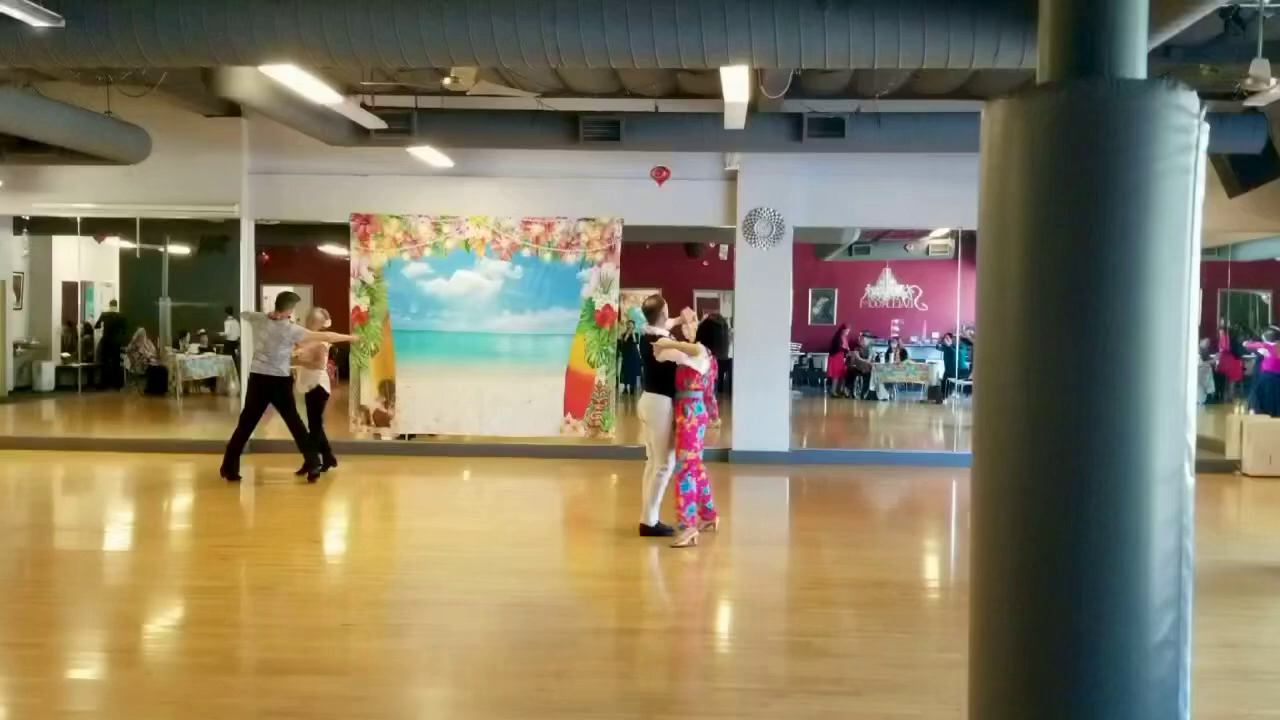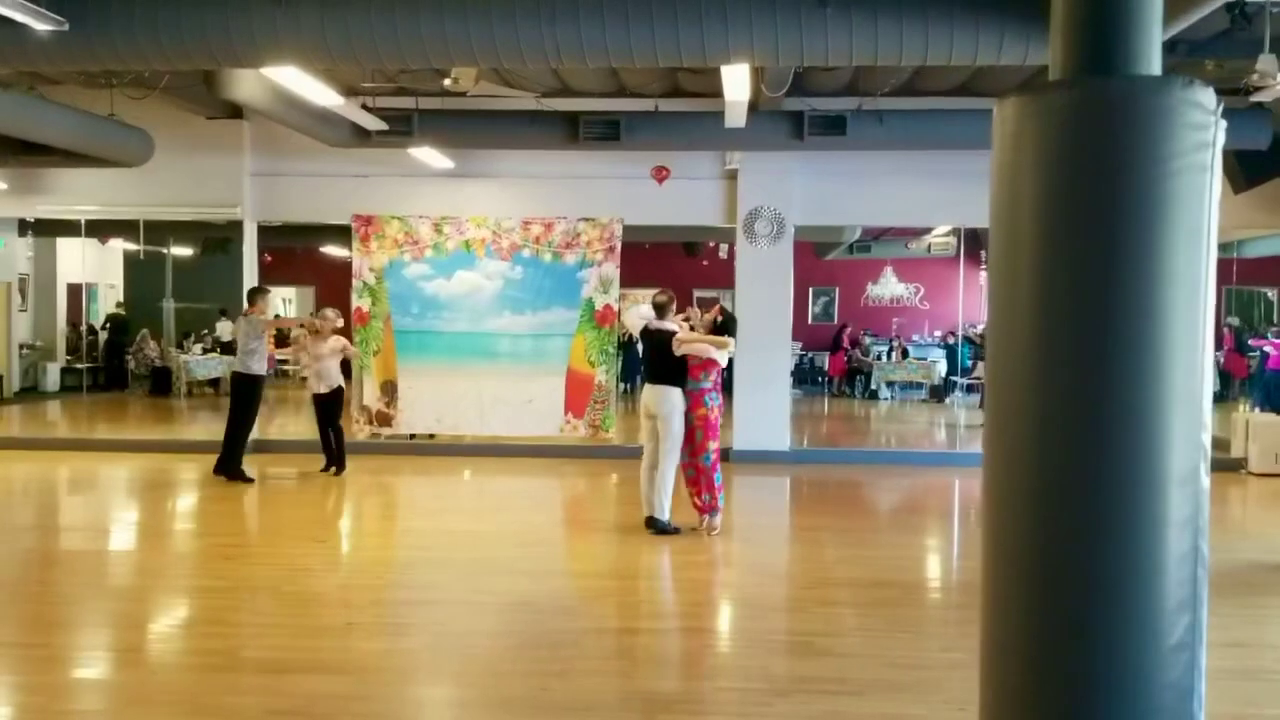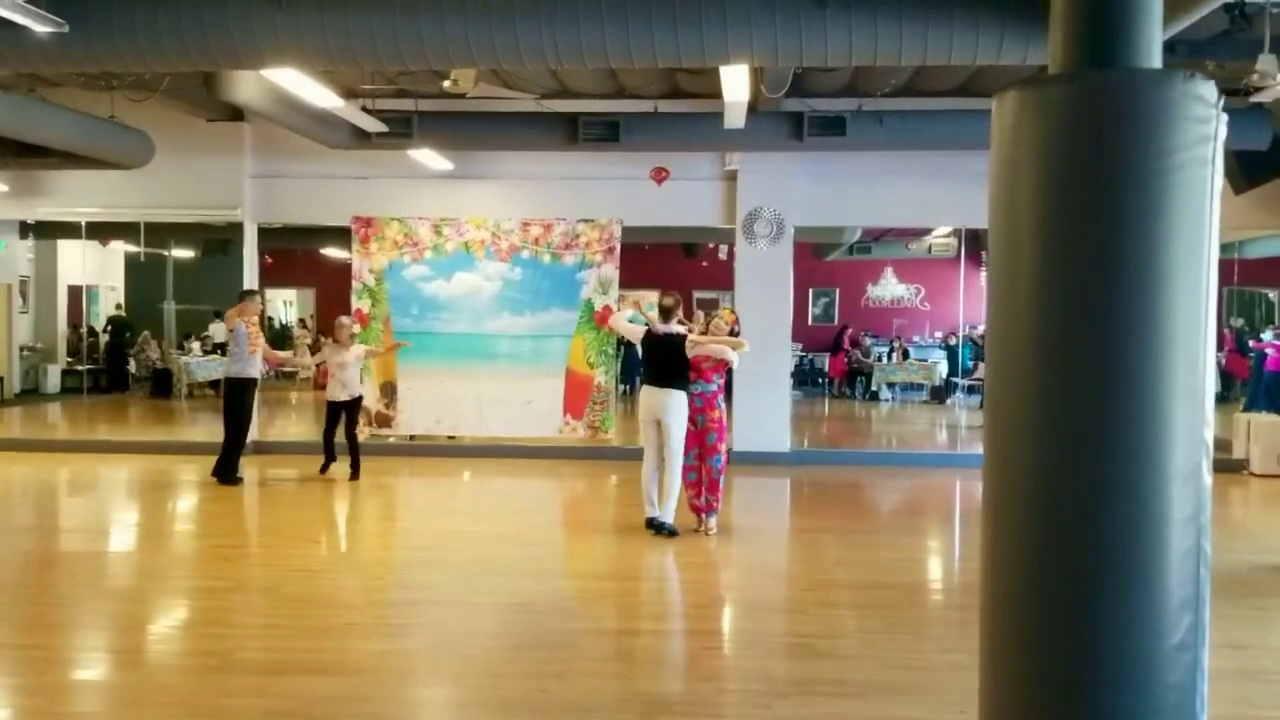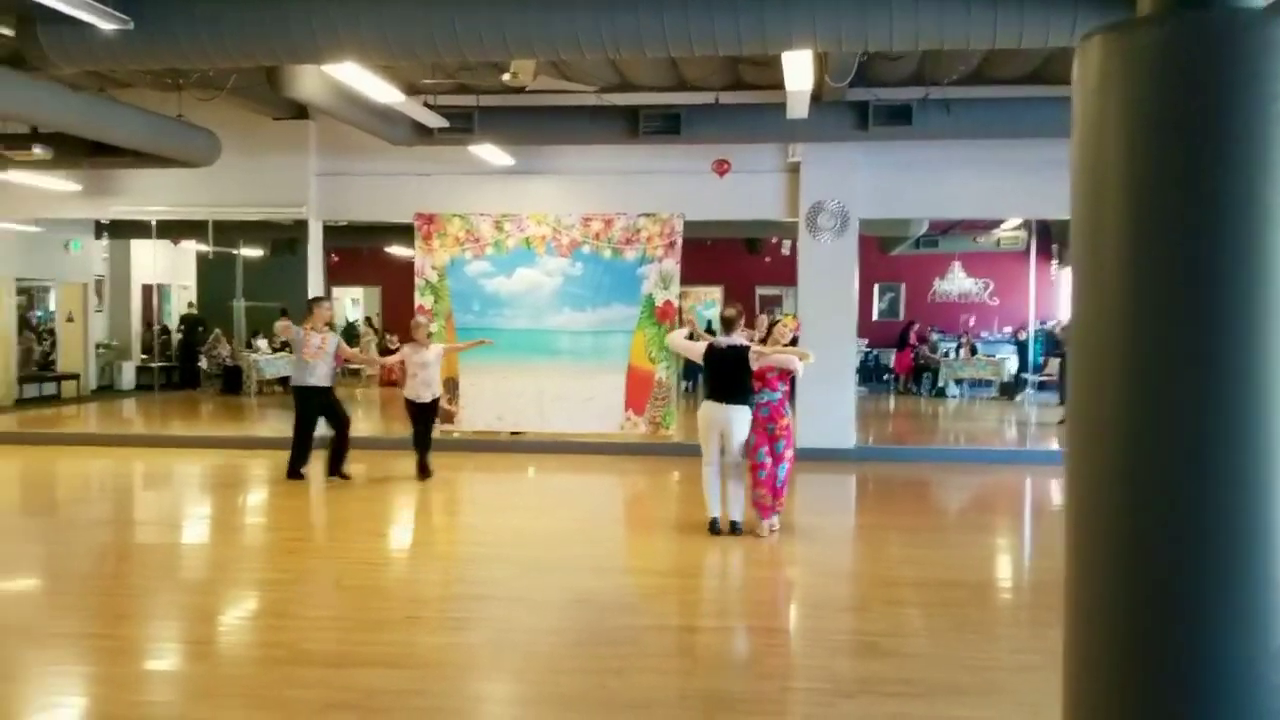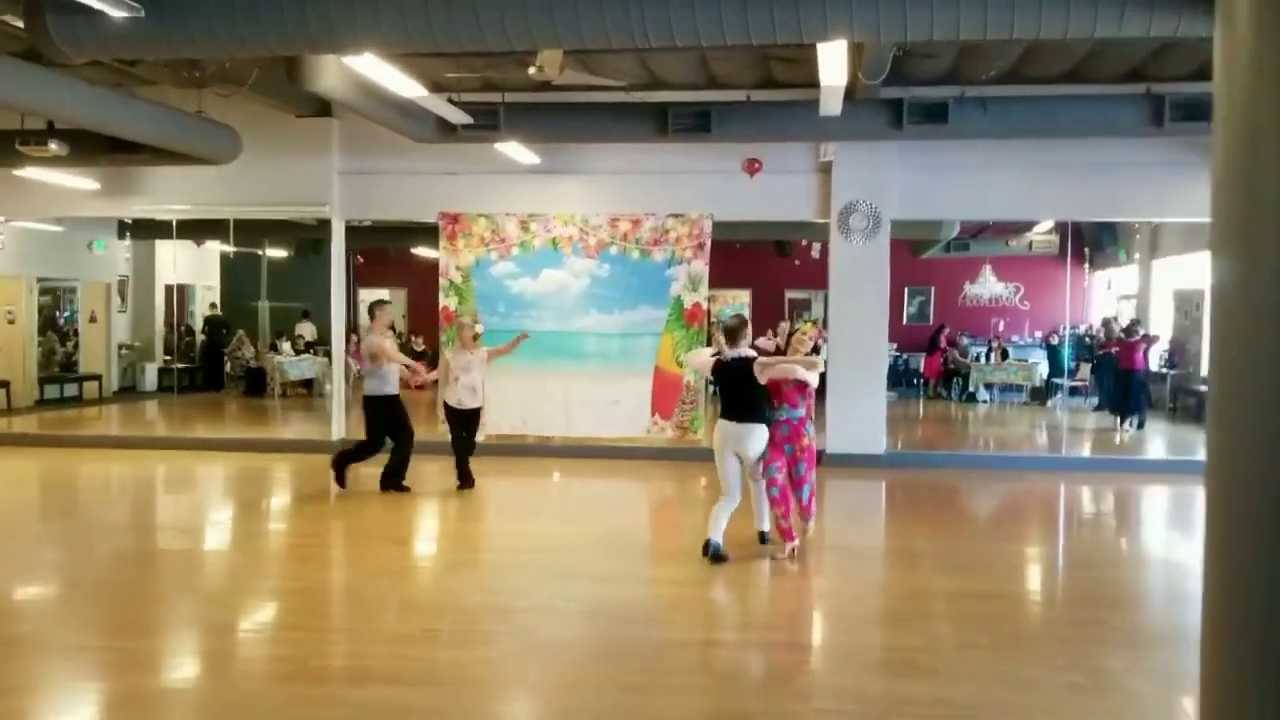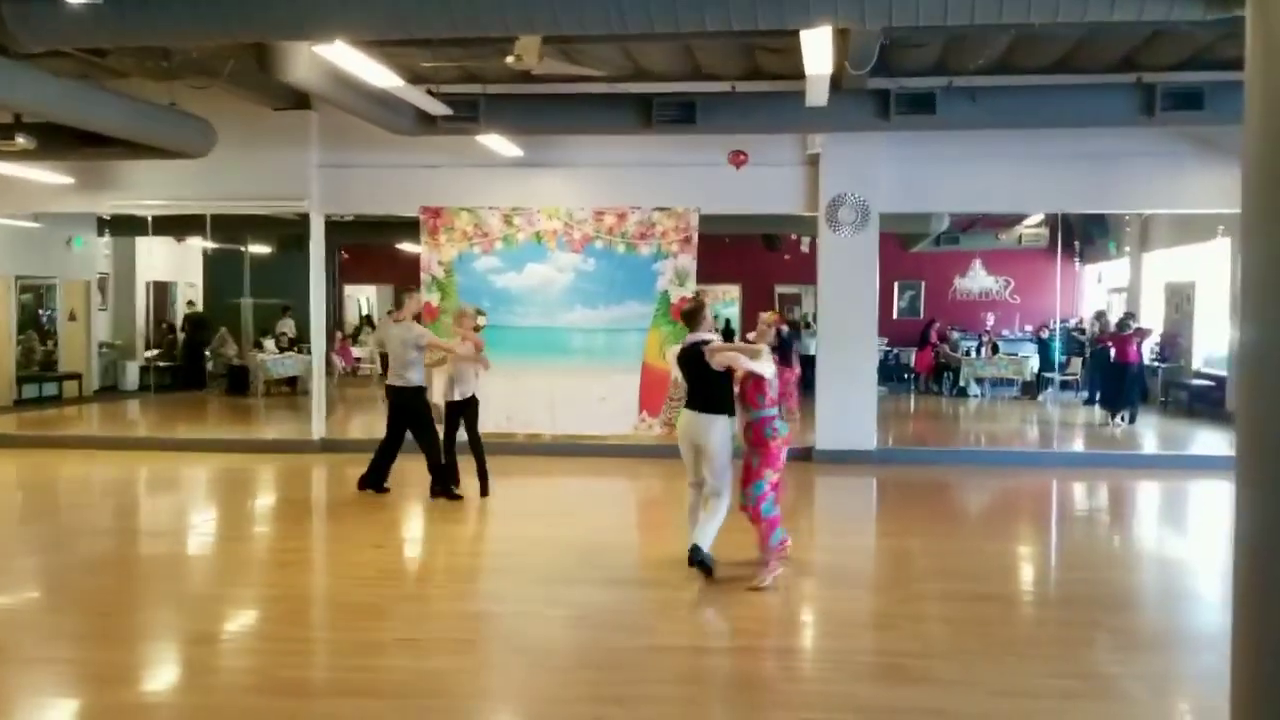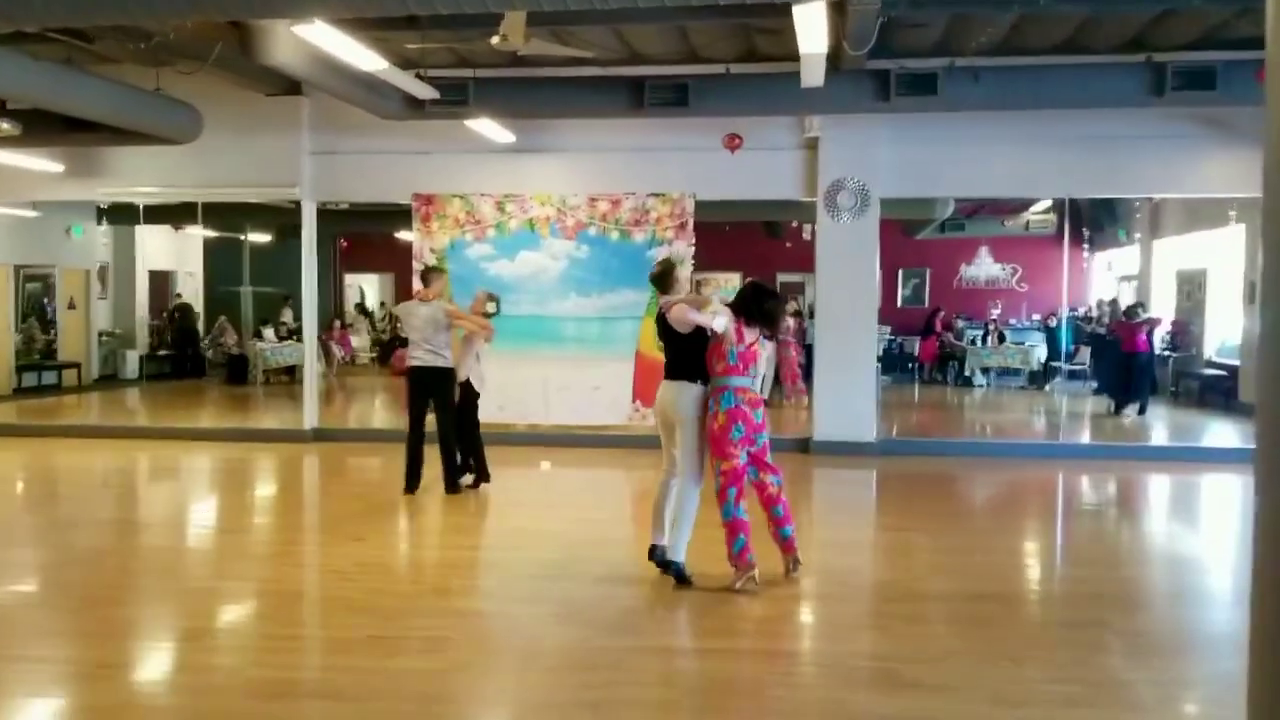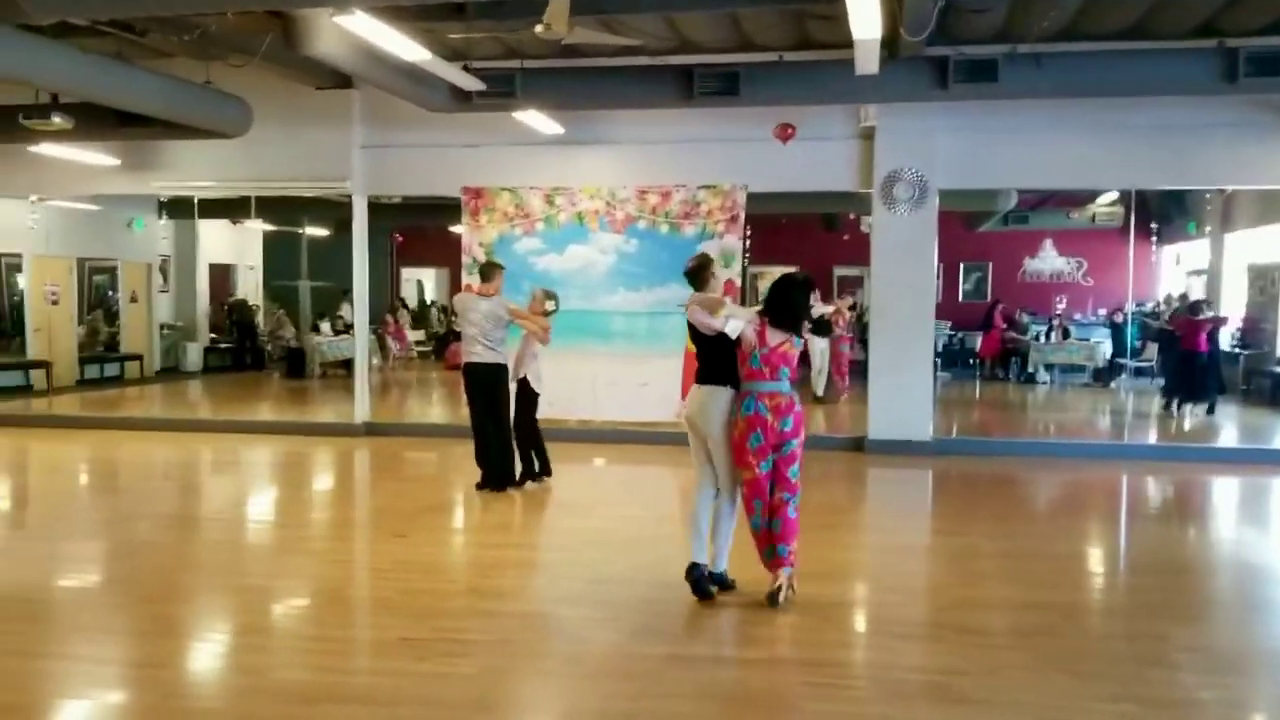
dt=0.4s
person 1, frame 1
left shoulder: (647, 336)
right shoulder: (663, 342)
left elbow: (660, 326)
left wrist: (680, 320)
left hip: (647, 400)
right hip: (661, 404)
left knee: (654, 461)
right knee: (663, 464)
left ankle: (650, 517)
right ankle: (648, 522)
person 1, frame 2
left shoulder: (645, 330)
right shoulder: (677, 336)
left elbow: (628, 315)
left wrist: (648, 308)
left hip: (649, 393)
right hip: (671, 396)
left knee: (650, 456)
right knee: (668, 458)
left ankle: (650, 513)
right ankle: (660, 517)
person 1, frame 3
left shoulder: (646, 335)
right shoulder: (686, 339)
left elbow: (616, 322)
left wrist: (634, 309)
left hip: (648, 396)
right hip: (675, 400)
left knee: (650, 458)
right knee: (672, 461)
left ankle: (652, 515)
right ankle: (665, 519)
person 1, frame 4
left shoulder: (707, 349)
right shoulder: (749, 353)
left elbow: (671, 340)
right elbow: (793, 362)
left wrist: (688, 328)
right wrist: (795, 364)
left hip: (710, 410)
right hip: (738, 413)
left knee: (710, 464)
right knee: (734, 467)
left ankle: (714, 515)
right ankle: (735, 519)
person 1, frame 5
left shoulder: (716, 364)
right shoulder: (758, 364)
left elbow: (688, 359)
right elbow: (806, 367)
left wrist: (714, 348)
right wrist: (807, 369)
left hip: (724, 430)
right hip: (753, 432)
left knee: (729, 494)
right knee: (759, 477)
left ankle: (713, 540)
right ankle: (762, 529)
person 1, frame 6
left shoulder: (683, 352)
right shoulder: (715, 350)
right elbow: (747, 354)
right wrist: (755, 357)
left hip: (688, 420)
right hip: (715, 424)
left knee: (698, 488)
right knee: (719, 492)
left ankle: (698, 547)
right ankle: (700, 546)
person 1, frame 7
left shoulder: (664, 315)
right shoulder: (681, 311)
right elbow: (697, 308)
right wrist: (716, 320)
left hip: (667, 392)
right hip: (689, 394)
left knee: (672, 470)
right knee: (691, 477)
left ankle: (660, 544)
right ankle: (676, 558)
person 1, frame 8
left shoulder: (702, 310)
right shoulder: (708, 310)
right elbow: (696, 311)
right wrist: (735, 323)
left hip: (697, 399)
right hip: (719, 400)
left knee: (706, 486)
right knee: (729, 487)
left ankle: (698, 563)
right ankle: (717, 568)
person 2, frame 1
left shoulder: (702, 356)
right shoulder: (707, 357)
left elbow: (696, 349)
left wrist: (669, 344)
left hip: (691, 414)
right hip: (691, 412)
left knee: (685, 468)
right knee: (694, 466)
left ankle: (687, 528)
right ankle: (709, 515)
person 2, frame 2
left shoulder: (716, 349)
right shoulder: (695, 341)
left elbow: (729, 343)
left wrist: (692, 338)
left hip: (705, 406)
right hip: (687, 406)
left knee: (707, 460)
right knee: (689, 461)
left ankle: (715, 512)
right ankle: (703, 511)
person 2, frame 3
left shoulder: (723, 350)
right shoulder: (691, 342)
left elbow: (742, 345)
left wrist: (707, 340)
left hip: (713, 410)
right hip: (688, 410)
left knee: (714, 463)
right knee: (690, 463)
left ankle: (711, 514)
right ankle: (698, 512)
person 2, frame 4
right shoulder: (752, 351)
left elbow: (804, 357)
left wrist: (772, 352)
left hip: (779, 417)
right hip: (755, 417)
left knee: (780, 467)
right knee: (761, 464)
left ankle: (773, 512)
right ankle: (764, 516)
person 2, frame 5
left shoulder: (808, 370)
left hip: (799, 433)
right hip: (774, 433)
left knee: (803, 489)
right knee: (775, 484)
left ankle: (807, 517)
right ankle: (788, 539)
person 2, frame 6
left shoulder: (766, 360)
right shoulder: (759, 360)
left hip: (769, 435)
right hip: (756, 433)
left knee: (758, 496)
right knee: (748, 498)
left ankle: (771, 562)
right ankle: (779, 542)
person 2, frame 7
left shoulder: (728, 322)
right shoulder: (756, 334)
left hip: (727, 407)
right hip: (753, 407)
left knee: (731, 486)
right knee: (768, 479)
left ankle: (745, 565)
right ankle: (790, 550)
person 2, frame 8
left shoulder: (752, 324)
right shoulder: (797, 335)
left hip: (751, 414)
right hip: (789, 413)
left knee: (756, 495)
right knee: (785, 496)
left ankle: (775, 570)
right ankle: (784, 569)
person 3, frame 1
left shoulder: (258, 319)
right shoulder: (290, 329)
left elbow: (244, 314)
right elbow: (323, 337)
right wrist: (349, 337)
left hip: (257, 378)
right hip: (279, 380)
left knee: (246, 423)
right knee: (295, 423)
left ankle: (230, 467)
right ankle: (312, 465)
person 3, frame 2
left shoulder: (243, 320)
right shoulder: (256, 321)
right elbow: (276, 323)
right wrist: (301, 320)
left hip: (242, 375)
right hip: (251, 377)
left knee: (237, 422)
right knee: (245, 423)
left ankle: (226, 465)
right ankle: (232, 467)
person 3, frame 3
left shoulder: (256, 329)
right shoulder: (236, 325)
left elbow: (268, 353)
right elbow: (230, 317)
left wrist: (291, 360)
right wrist: (238, 310)
left hip: (250, 382)
right hip: (237, 381)
left knee: (240, 428)
right knee: (236, 428)
left ankle: (224, 470)
right ankle: (227, 473)
person 3, frame 4
left shoulder: (332, 336)
right shoulder: (299, 332)
left elbow: (351, 355)
right elbow: (280, 330)
left wrist: (373, 361)
right wrist: (283, 327)
left hip: (325, 389)
right hip: (304, 389)
left knee: (342, 423)
right knee: (304, 431)
left ankle: (335, 467)
right ankle: (294, 469)
person 3, frame 5
left shoulder: (389, 338)
right shoulder: (372, 339)
left elbow: (397, 364)
right elbow: (389, 355)
left wrist: (414, 375)
right wrist: (415, 365)
left hip: (392, 396)
right hip: (376, 398)
left knee: (405, 436)
right knee: (375, 442)
left ankle: (391, 480)
right ankle: (342, 462)
person 3, frame 6
left shoulder: (387, 329)
right shoulder: (414, 329)
right elbow: (446, 346)
right wrist: (472, 355)
left hip: (394, 388)
right hip: (411, 390)
left knee: (393, 436)
right knee: (428, 437)
left ankle: (371, 479)
right ankle: (440, 485)
person 3, frame 7
left shoulder: (405, 309)
right shoulder: (443, 309)
right elbow: (481, 324)
right wrist: (485, 328)
left hip: (416, 371)
right hip: (442, 372)
left knee: (415, 426)
right knee: (447, 425)
left ankle: (412, 480)
right ankle: (451, 481)
person 3, frame 8
left shoulder: (461, 301)
right shoulder: (502, 306)
right elbow: (540, 324)
right wrist: (543, 329)
left hip: (474, 367)
right hip: (497, 368)
left knee: (481, 422)
right knee: (502, 422)
left ankle: (491, 476)
right ankle: (505, 476)
person 4, frame 1
left shoulder: (321, 343)
right shoulder: (307, 341)
left elbow: (319, 365)
left wrist: (298, 361)
left hip: (319, 387)
right hip: (310, 388)
left knee: (314, 426)
right knee: (316, 426)
right ankle: (328, 458)
person 4, frame 2
left shoulder: (338, 341)
right shoulder: (311, 340)
left elbow: (354, 351)
left wrist: (348, 351)
left hip: (335, 387)
right hip: (317, 389)
left knee: (335, 423)
right knee: (322, 425)
left ankle: (340, 460)
right ankle: (331, 459)
person 4, frame 3
left shoulder: (360, 350)
right shoulder: (329, 350)
left elbow: (382, 352)
right elbow: (313, 360)
left wrist: (397, 345)
right wrist: (297, 361)
left hip: (353, 396)
right hip: (333, 397)
left knee: (350, 432)
right knee: (328, 431)
left ankle: (355, 469)
right ankle: (329, 459)
person 4, frame 4
left shoulder: (438, 349)
right shoulder: (407, 349)
left elbow: (461, 346)
right elbow: (393, 359)
left wrist: (481, 341)
right wrist: (378, 361)
left hip: (433, 397)
right hip: (413, 397)
left knee: (426, 433)
right knee: (418, 432)
left ankle: (422, 466)
right ankle: (424, 467)
person 4, frame 5
left shoulder: (483, 353)
right shoulder: (450, 354)
left elbow: (506, 350)
right elbow: (441, 374)
left wrist: (519, 339)
left hip: (475, 404)
right hip: (453, 403)
left knee: (469, 441)
right knee: (458, 440)
left ankle: (462, 472)
right ankle: (466, 478)
person 4, frame 6
left shoulder: (475, 344)
right shoulder: (456, 344)
left elbow: (478, 342)
right elbow: (447, 364)
left wrist: (460, 330)
left hip: (468, 396)
right hip: (453, 396)
left knee: (473, 437)
right knee: (448, 438)
left ankle: (483, 480)
right ankle: (452, 478)
person 4, frame 7
left shoulder: (481, 327)
right shoulder: (475, 327)
left hip: (470, 380)
right hip: (466, 380)
left knee: (470, 426)
right knee: (462, 424)
left ankle: (481, 472)
right ankle: (466, 464)
person 4, frame 8
right shoulder: (536, 326)
left elbow: (539, 333)
left hip: (528, 380)
right hip: (528, 379)
left knee: (521, 426)
right knee: (529, 425)
left ankle: (528, 469)
right ankle: (543, 467)
